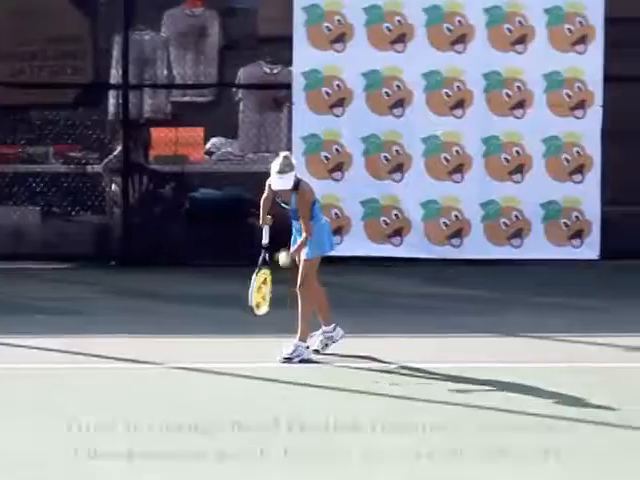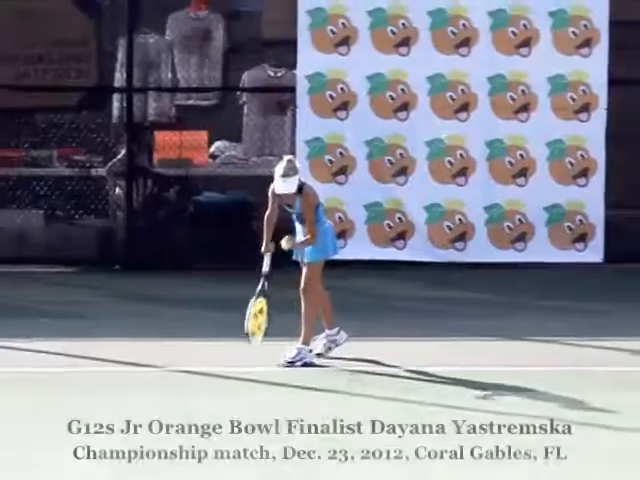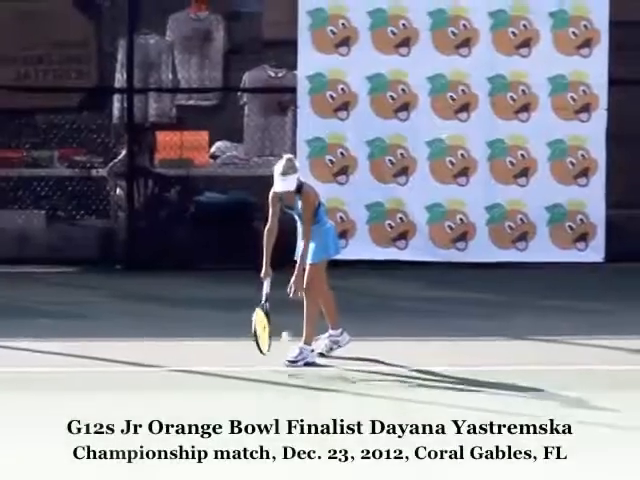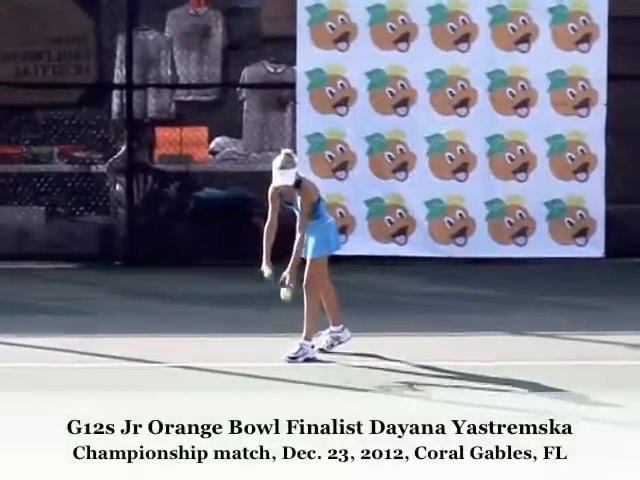
dt=0.2s
person 1, frame 1
left shoulder: (303, 192)
right shoulder: (271, 184)
left elbow: (308, 233)
left wrist: (293, 253)
right wrist: (263, 217)
left hip: (315, 233)
right hip: (298, 230)
left knee: (303, 285)
right knee: (311, 282)
left ankle: (301, 345)
right ankle: (329, 329)
person 1, frame 2
left shoulder: (307, 196)
right shoulder: (275, 190)
left elbow: (312, 236)
right elbow: (271, 213)
left wrist: (295, 244)
right wrist: (266, 241)
left hip: (318, 237)
right hip: (301, 233)
left knee: (307, 288)
right knee: (315, 285)
left ankle: (304, 348)
right ankle: (333, 332)
person 1, frame 3
left shoulder: (307, 195)
right shoulder: (276, 193)
left elbow: (306, 238)
right elbow: (271, 227)
left wrist: (298, 274)
right wrist: (266, 263)
left hip: (320, 236)
right hip: (308, 235)
left knee: (309, 288)
right knee: (320, 286)
left ankle: (306, 348)
right ankle: (336, 333)
person 1, frame 4
left shoulder: (306, 190)
right shoulder: (275, 189)
left elbow: (301, 233)
right elbow: (271, 224)
left wrist: (291, 268)
right wrist: (266, 259)
left hip: (321, 231)
right hip: (311, 231)
left knee: (310, 285)
right knee: (322, 282)
left ankle: (307, 344)
right ankle: (337, 330)
